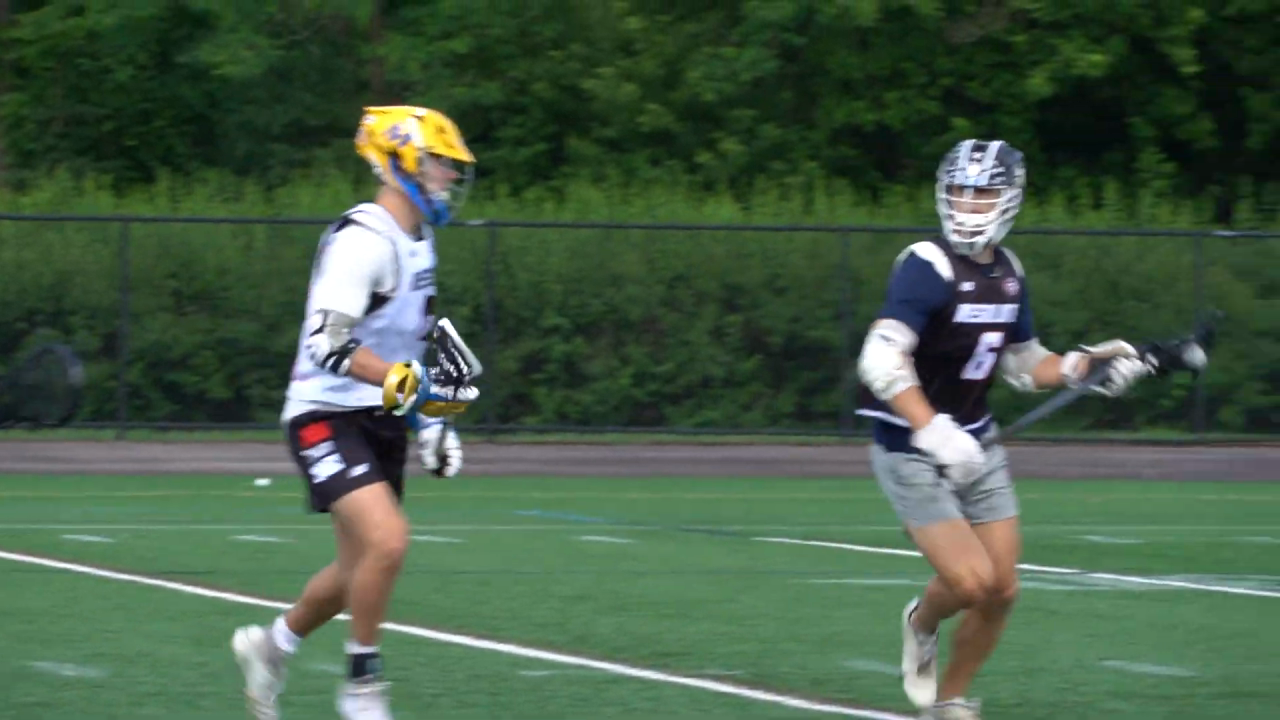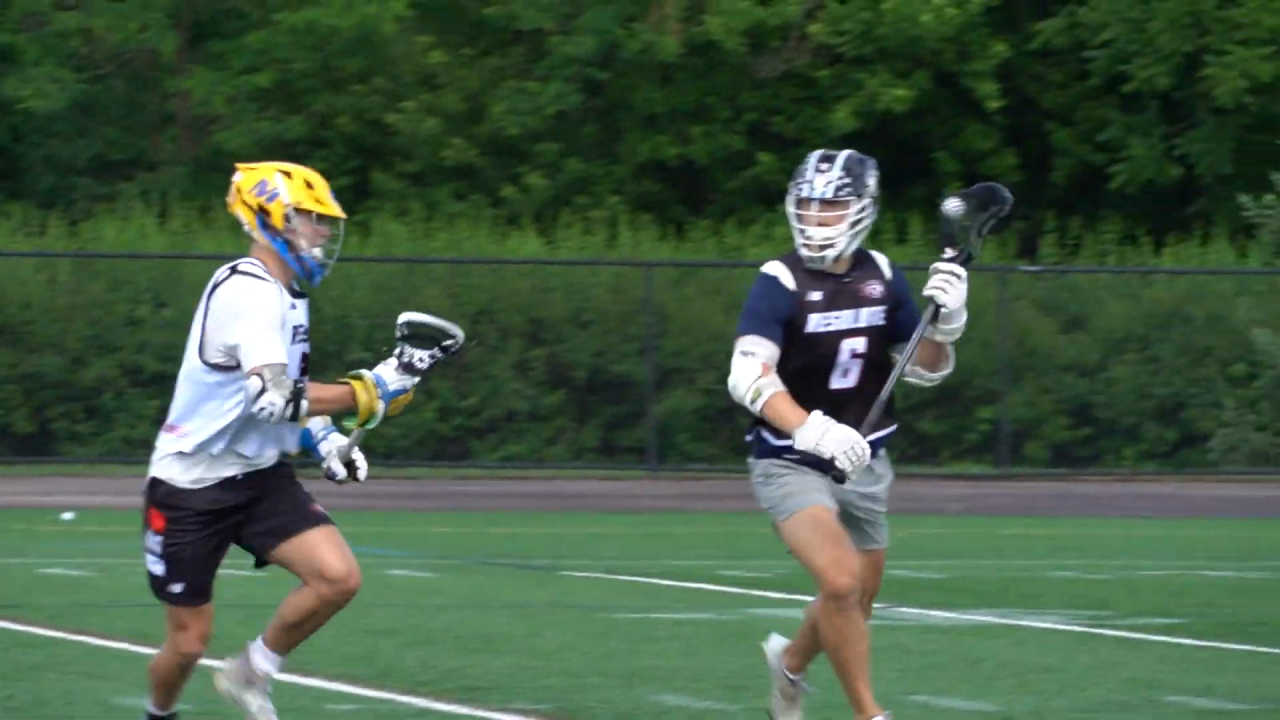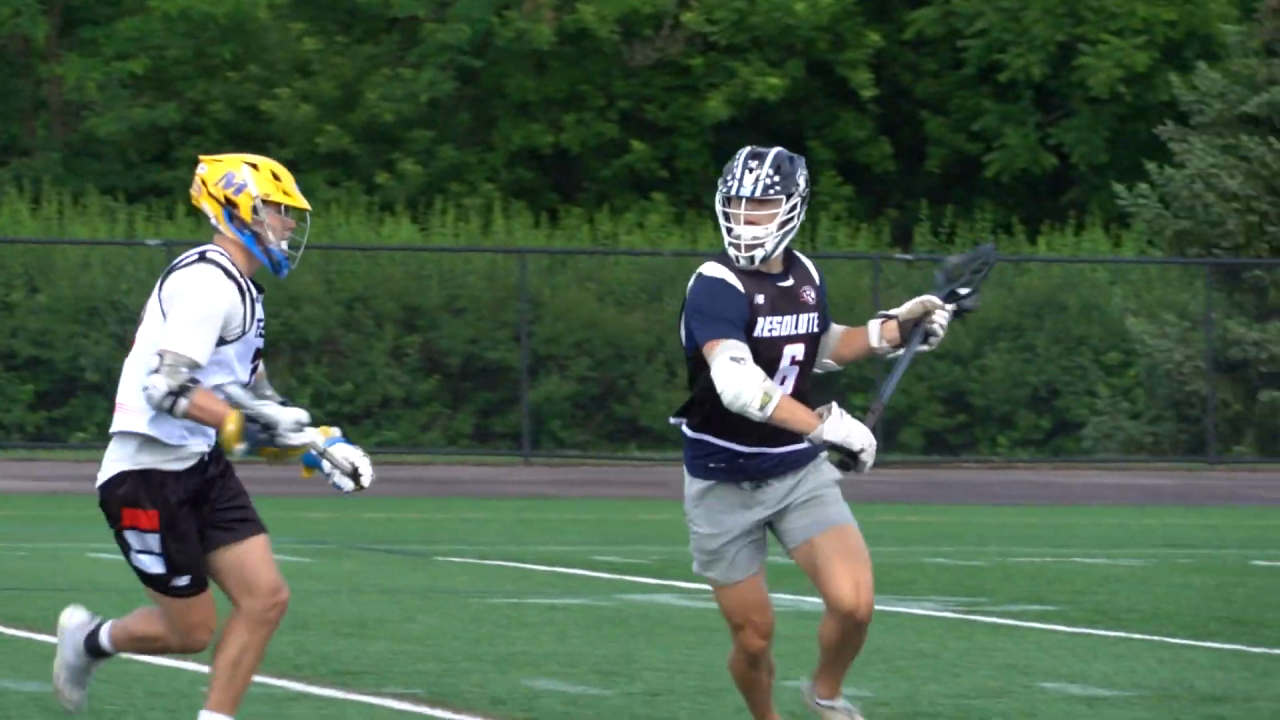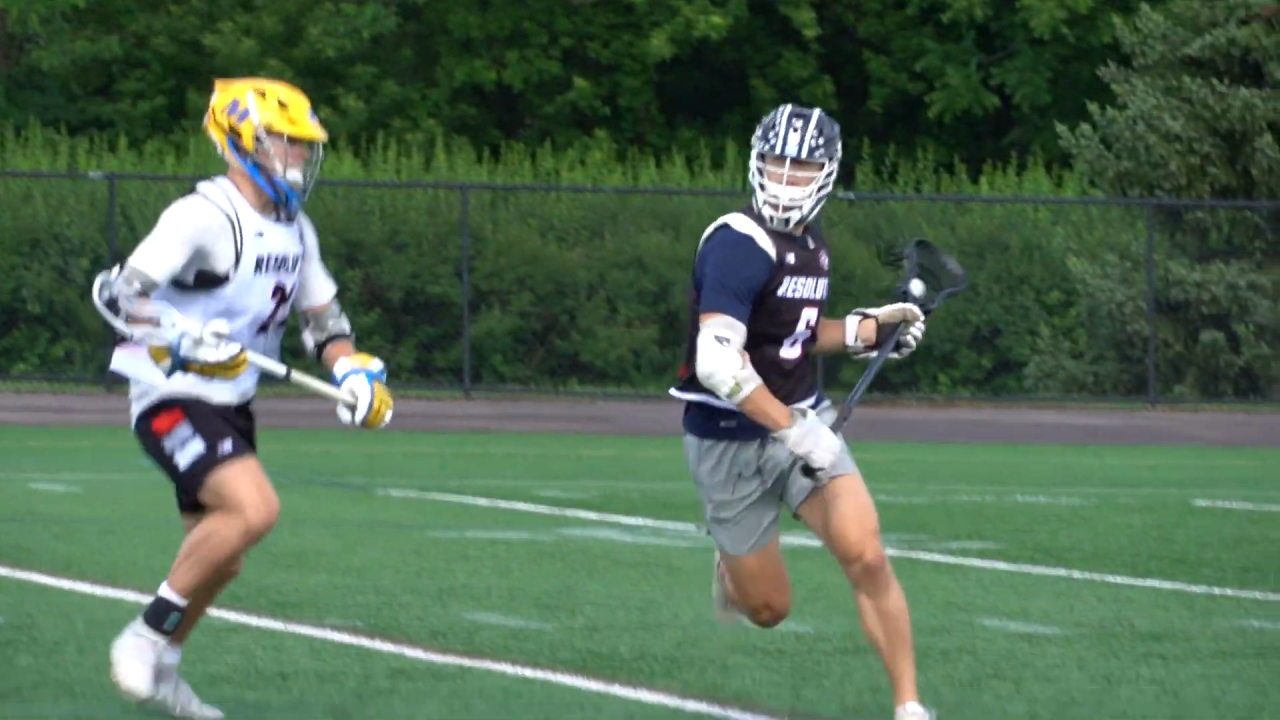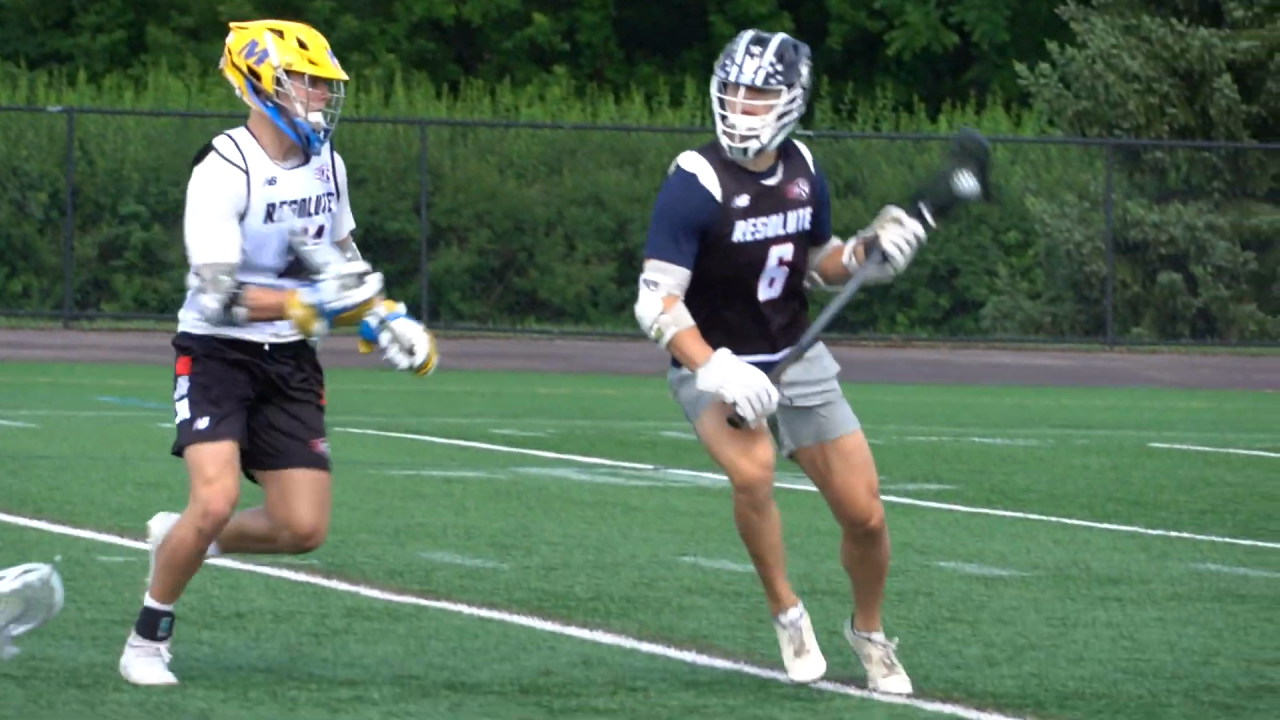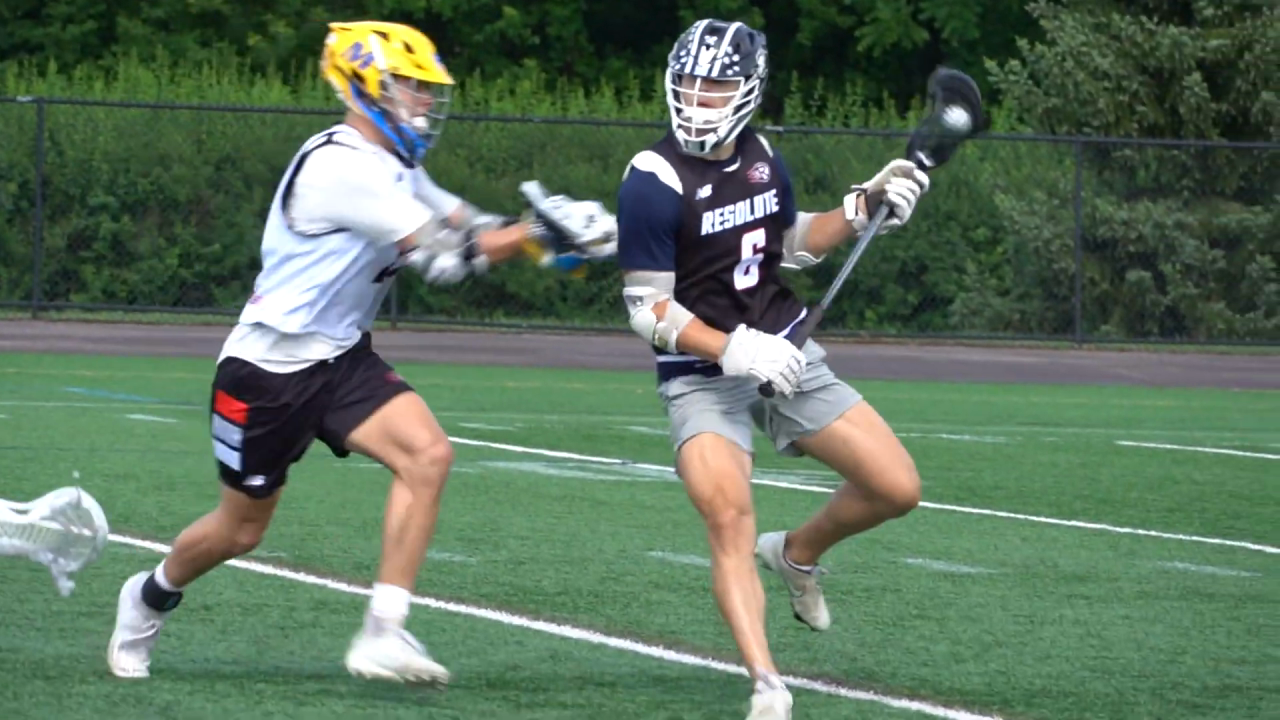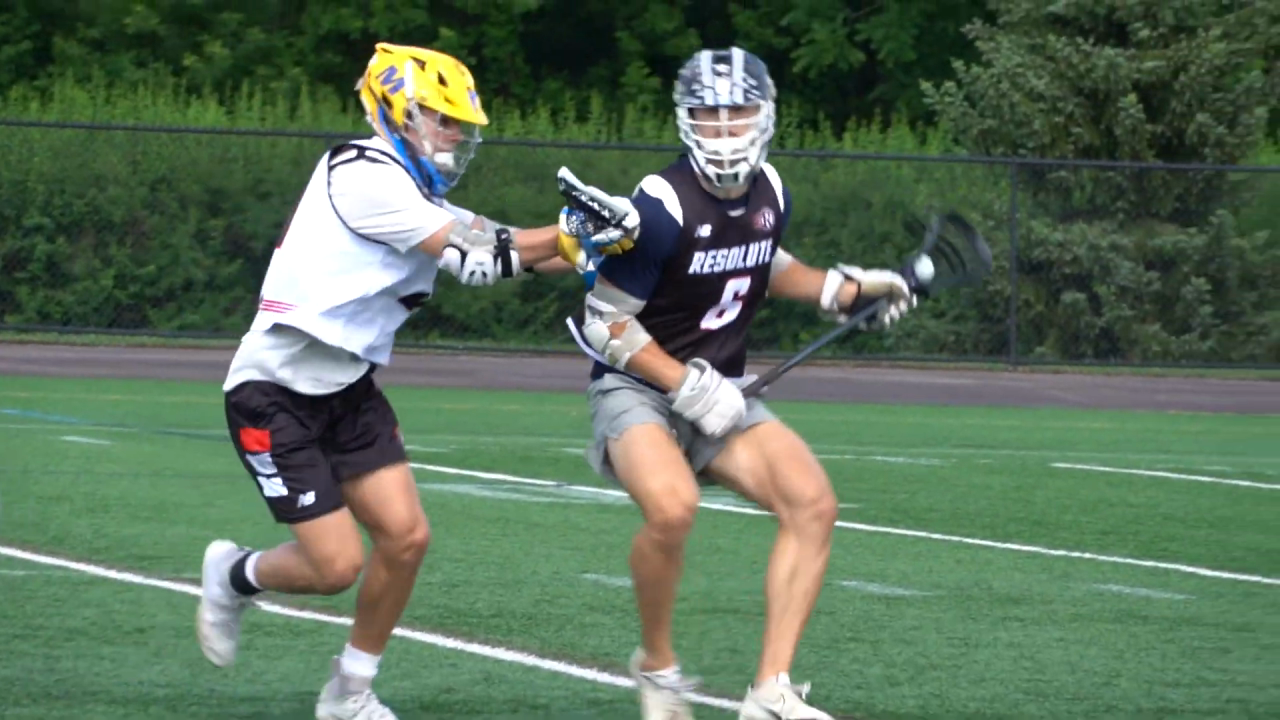
dt=0.3s
person 1, frame 1
left shoulder: (417, 242)
right shoulder: (362, 238)
right elbow: (328, 342)
left wrist: (428, 415)
right wrist: (407, 387)
left hip: (377, 420)
right hip: (326, 415)
left knee: (360, 568)
right knee: (387, 542)
left ankle: (270, 647)
person 1, frame 2
left shoulder: (286, 292)
right shoulder: (246, 292)
right elbow: (276, 396)
left wrist: (319, 438)
right wrist: (370, 390)
left hip: (260, 475)
right hip: (191, 482)
left knee: (340, 578)
right knee: (188, 640)
left ankle: (251, 671)
person 1, frame 3
left shoulder: (242, 291)
right shoulder: (205, 279)
left elbow: (254, 393)
right elbow: (167, 384)
left wrist: (324, 444)
right wrist: (237, 428)
left hip: (199, 466)
right hip: (148, 470)
left knee: (267, 600)
right knee: (190, 630)
right ankle: (90, 638)
person 1, frame 4
left shoulder: (296, 229)
right shoulder: (202, 212)
left elbow: (326, 323)
right elbow: (118, 290)
left wrist: (357, 375)
right wrist: (168, 341)
left hip: (233, 405)
right hip: (175, 402)
left knee: (216, 558)
right knee: (256, 511)
right ankle: (151, 639)
person 1, frame 5
left shoulder: (326, 164)
right shoulder: (221, 171)
left elbow: (343, 256)
right elbow: (215, 296)
left wrist: (388, 320)
right wrist: (307, 305)
left hip: (291, 358)
right hip: (216, 349)
left knee: (303, 530)
right knee: (214, 503)
left ankle: (181, 539)
right ankle: (146, 640)
person 1, frame 6
left shoulder: (388, 165)
right shoulder: (341, 165)
left elbow: (454, 225)
right elbow: (438, 254)
left wrist: (551, 226)
right wrist: (533, 234)
left hip: (339, 357)
right hip: (265, 366)
left knee: (430, 455)
right knee: (239, 532)
left ankle: (381, 638)
right ankle: (150, 599)
person 1, frame 7
left shoulder: (413, 189)
right shoulder: (364, 172)
left elbow: (486, 248)
right elbow: (472, 259)
left wrist: (580, 246)
right wrist: (564, 238)
left hip: (343, 388)
right hip: (274, 394)
left knee: (406, 537)
right knee: (338, 565)
right ankle: (236, 574)
person 2, frame 1
left shoulder: (1009, 272)
right shoulder: (926, 266)
left elbow: (1023, 363)
right elbow: (879, 363)
left wrist: (1087, 365)
right wrist: (935, 434)
left hip: (972, 444)
right hip: (911, 452)
left knee: (999, 590)
right knee: (970, 584)
right ankle: (922, 621)
person 2, frame 2
left shoulder: (881, 273)
right shoulder: (777, 284)
left elbow: (926, 369)
right elbow: (748, 376)
left wrist: (944, 320)
right wrist: (813, 431)
left hip: (858, 465)
right hip: (786, 465)
left knee: (853, 605)
right knee: (842, 587)
left ankle: (789, 663)
person 2, frame 3
left shoulder: (804, 275)
right shoulder: (714, 285)
right elbow: (737, 386)
left wrist: (897, 326)
right wrist: (828, 424)
left hip: (800, 472)
right hip: (724, 483)
left knee: (854, 605)
right knee: (755, 640)
person 2, frame 4
left shoulder: (811, 243)
right shoulder: (737, 242)
right elbow: (717, 360)
left wrist: (871, 328)
right wrist: (792, 429)
left hip: (799, 421)
right hip: (732, 436)
left knee: (867, 559)
right knee: (769, 606)
right ankle: (736, 561)
person 2, frame 5
left shoulder: (802, 169)
right shoulder: (695, 181)
right elbow: (656, 301)
left wrist: (870, 249)
right wrist: (714, 369)
left hip: (797, 361)
right hip: (712, 372)
left knee: (866, 518)
right knee: (752, 471)
left ankle: (869, 635)
right ankle: (786, 611)
person 2, frame 6
left shoulder: (761, 155)
right shoulder: (654, 181)
right elbow: (647, 310)
left wrist: (866, 206)
right wrist: (734, 350)
left hip: (785, 359)
right hip: (702, 379)
left knee: (896, 487)
right knee: (726, 511)
left ankle: (794, 551)
person 2, frame 7
left shoulder: (768, 189)
right shoulder: (660, 205)
right elbow: (604, 323)
left wrist: (847, 289)
right wrist: (687, 385)
left hip: (717, 392)
right hip: (635, 389)
left knee: (812, 503)
right knee: (672, 509)
